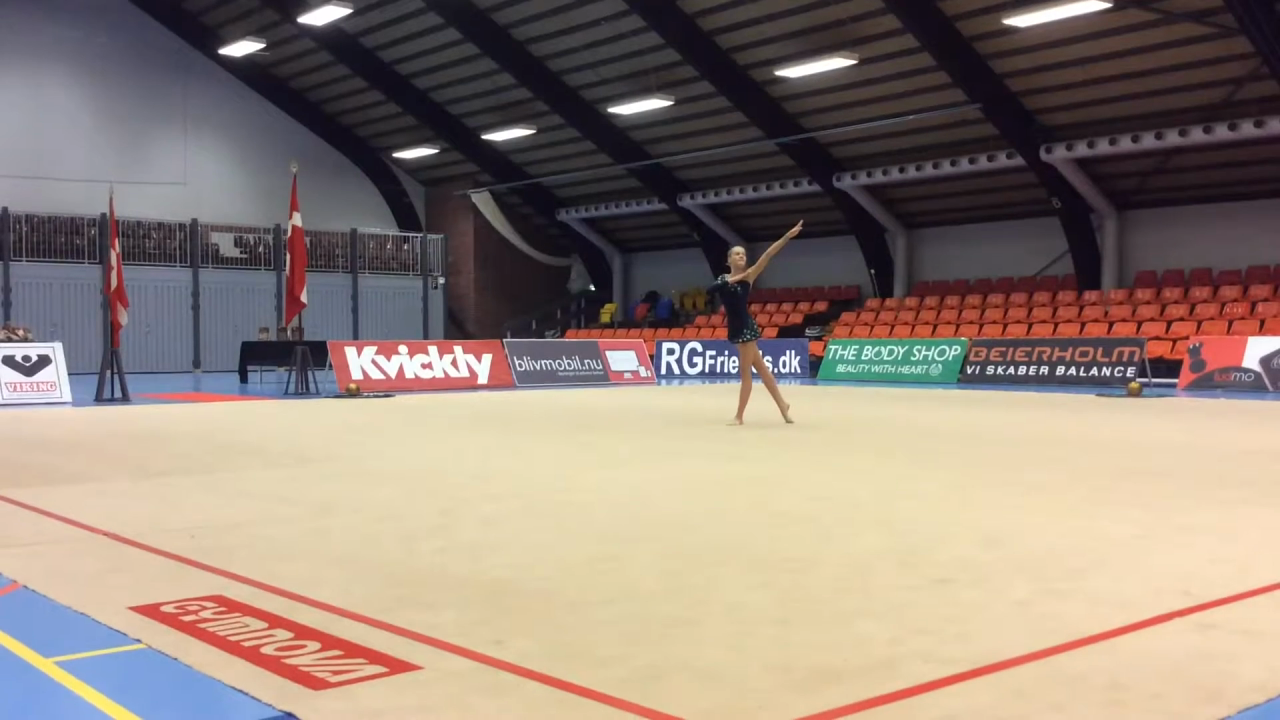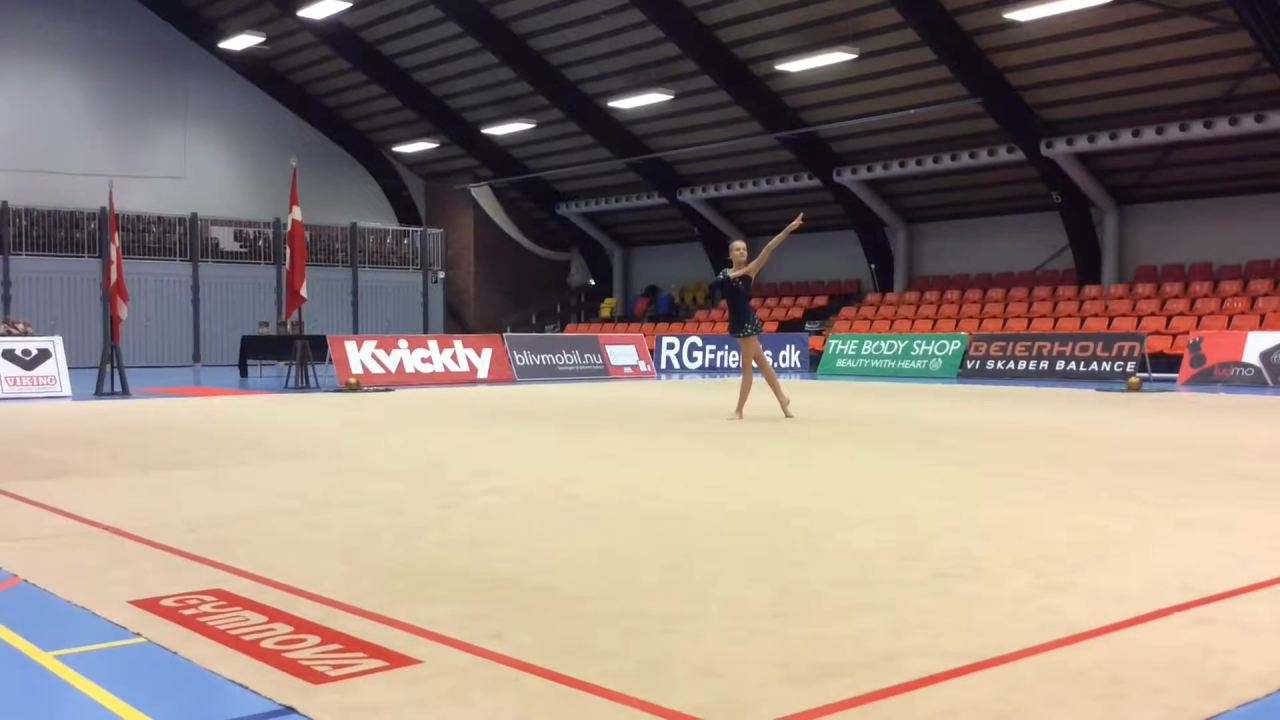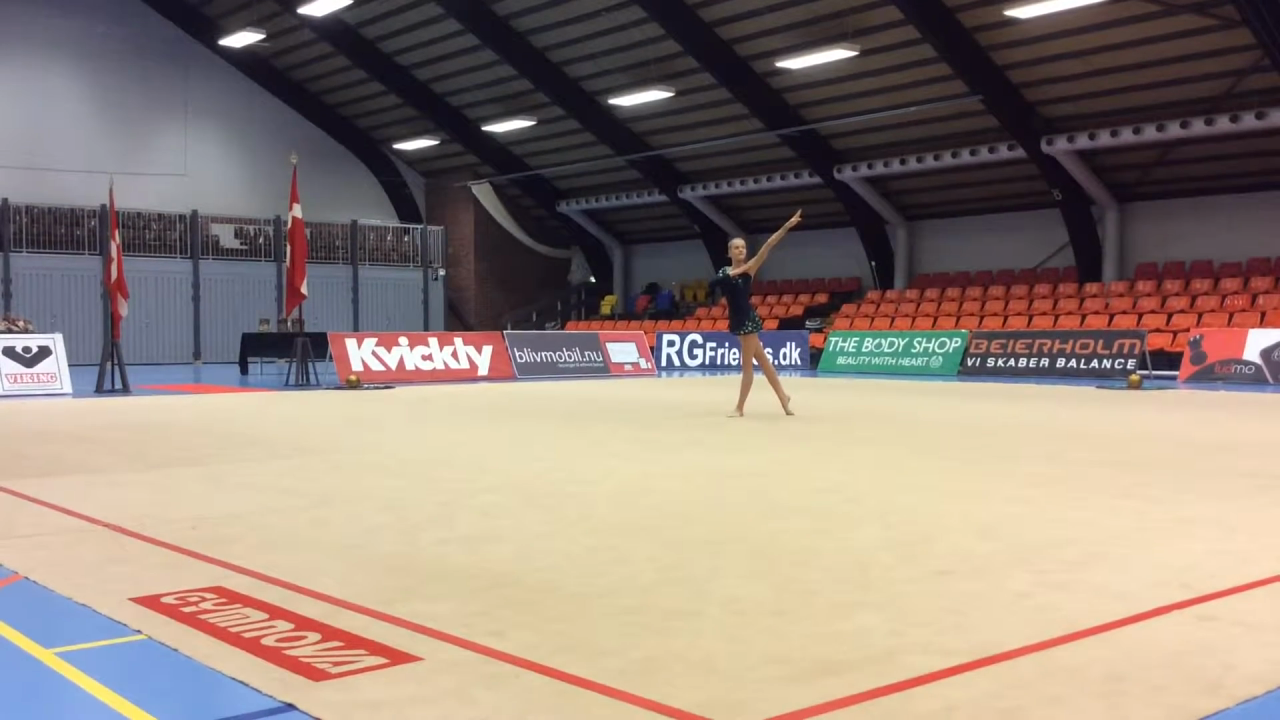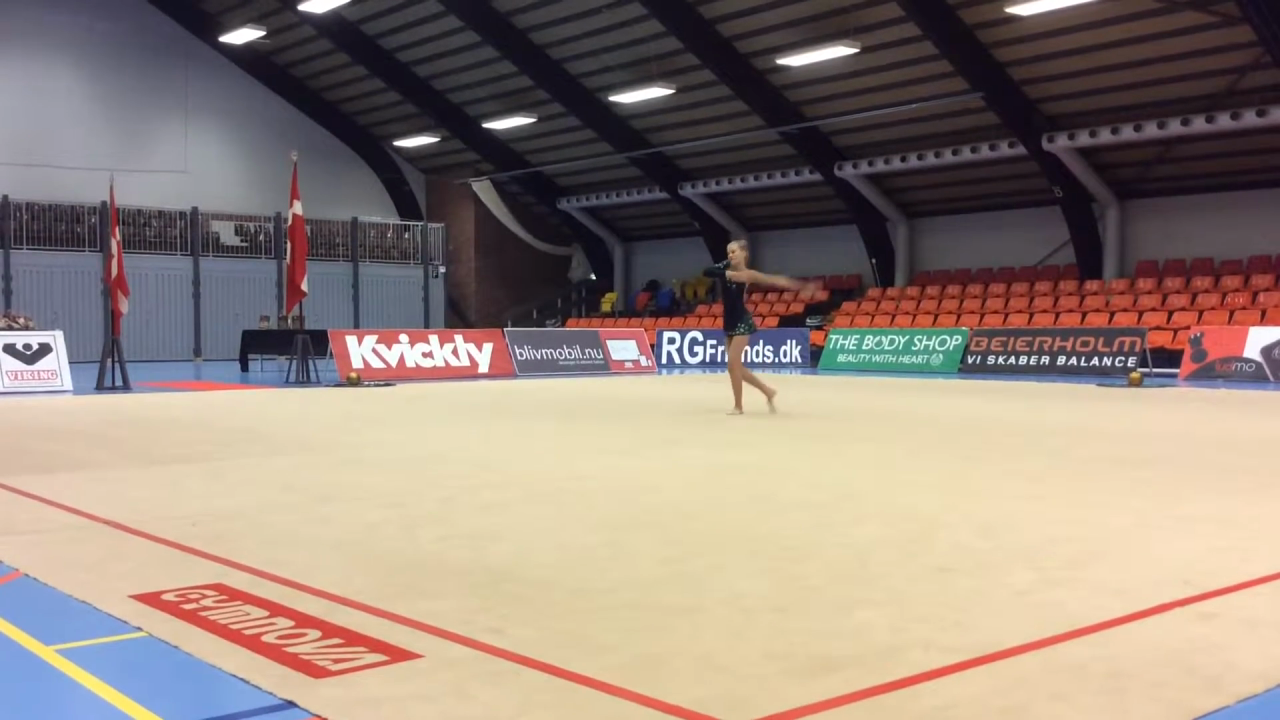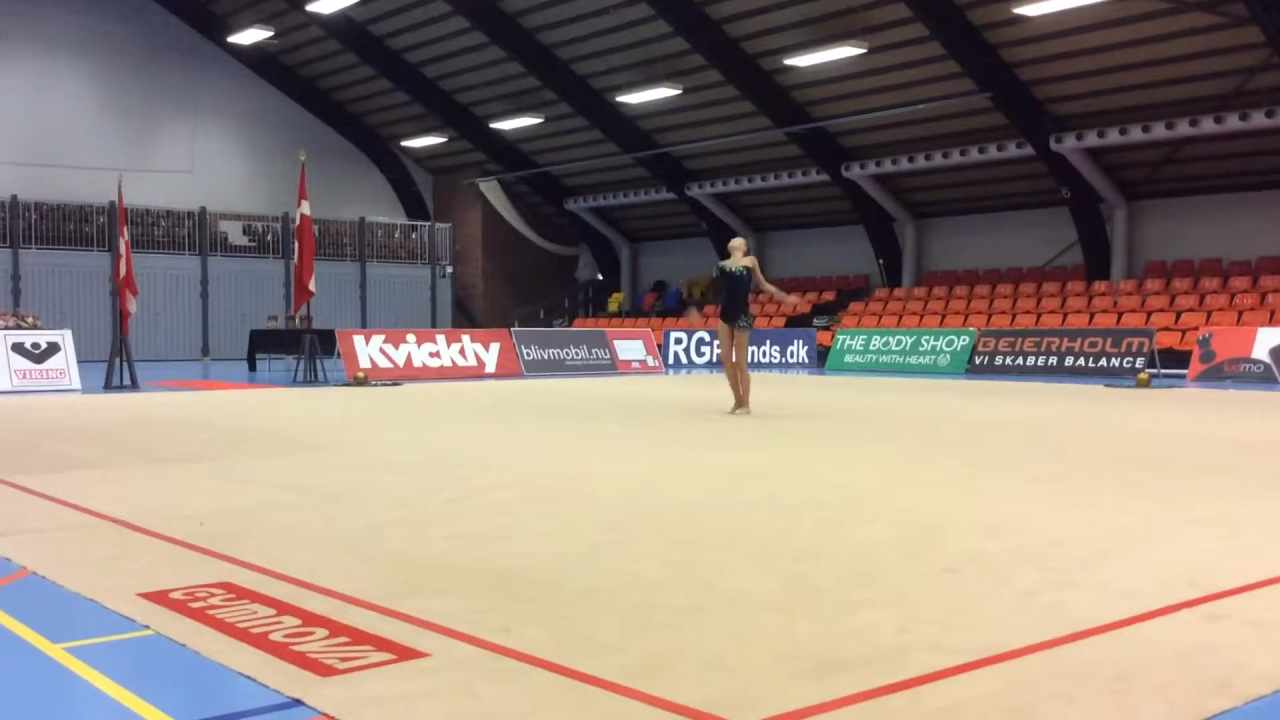
dt=0.7s
person 1, frame 1
left shoulder: (749, 276)
right shoulder: (723, 279)
left elbow: (768, 254)
right elbow: (710, 290)
left wrist: (787, 236)
right wrist: (731, 280)
left hip: (746, 327)
right hip: (734, 328)
left knee: (746, 372)
right knee: (761, 368)
left ankle: (739, 416)
right ankle: (782, 404)
person 1, frame 2
left shoulder: (750, 270)
right shoulder: (726, 273)
left elbow: (769, 248)
right elbow: (713, 285)
left wrist: (788, 229)
right wrist: (733, 276)
left hip: (748, 321)
right hip: (736, 322)
left knee: (747, 366)
right knee: (761, 362)
left ankle: (739, 411)
right ankle: (782, 398)
person 1, frame 3
left shoulder: (750, 267)
right shoulder: (725, 271)
left elbow: (768, 245)
right elbow: (713, 283)
left wrist: (786, 227)
right wrist: (732, 274)
left hip: (748, 319)
right hip: (736, 320)
left knee: (747, 364)
right knee: (762, 360)
left ankle: (740, 408)
right ankle: (782, 396)
person 1, frame 4
left shoulder: (750, 274)
right shoulder: (727, 267)
left elbow: (776, 281)
right elbow: (707, 272)
left wrist: (801, 286)
right wrist: (726, 274)
left hip: (742, 322)
right hip: (729, 322)
left knee: (733, 364)
right knee: (736, 365)
left ankle: (738, 406)
right ankle: (767, 391)
person 1, frame 5
left shoulder: (751, 261)
right shoulder: (722, 266)
left elbow: (762, 285)
left wrist: (784, 297)
left hip: (742, 315)
right hip: (725, 315)
left knee: (740, 362)
right knee: (726, 359)
left ankle: (745, 404)
right ankle: (738, 401)
